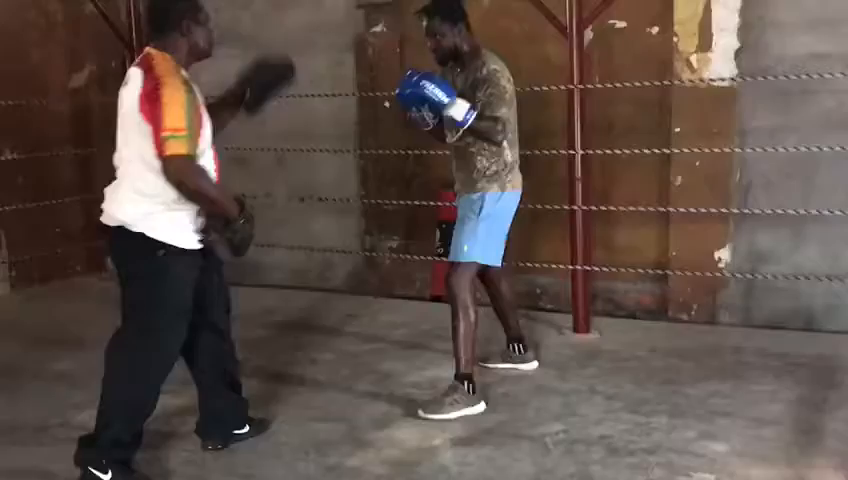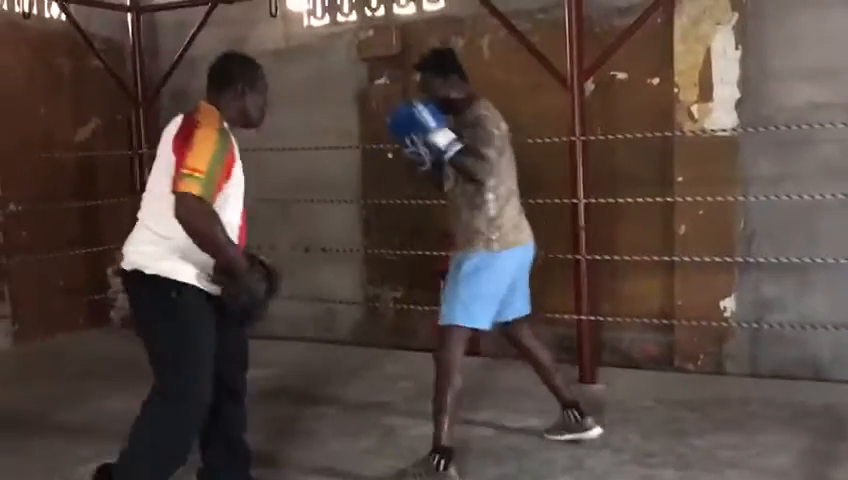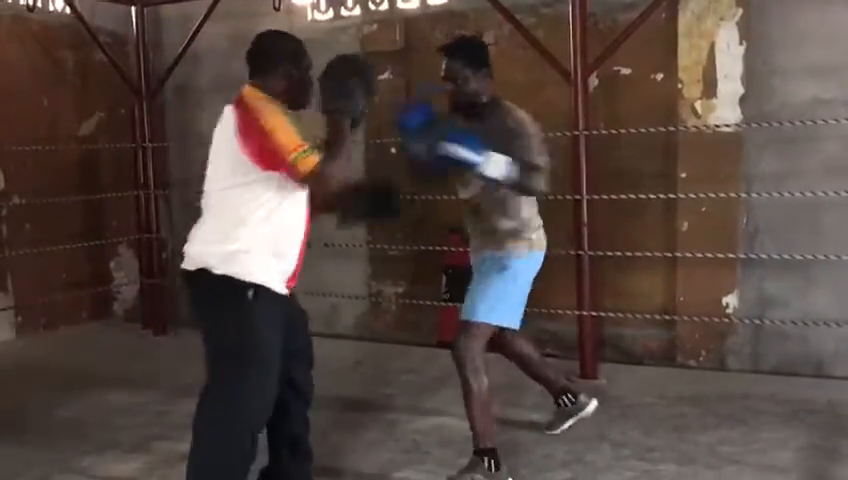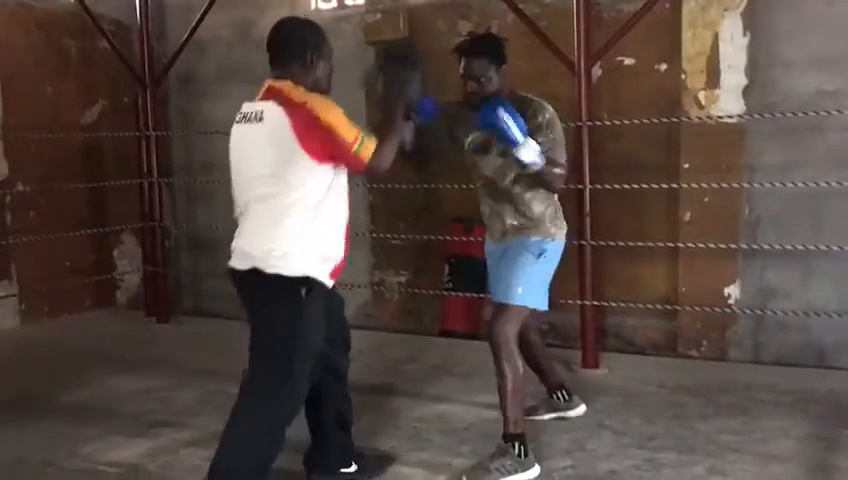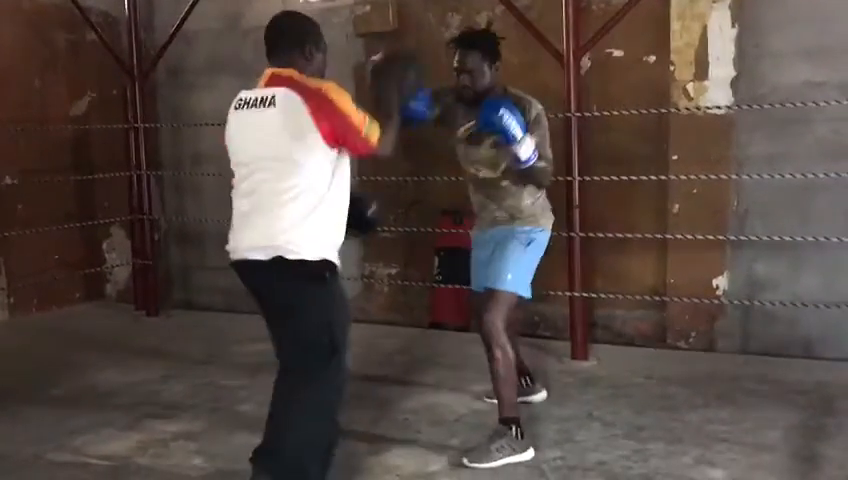
dt=1s
person 1, frame 1
left shoulder: (156, 73)
right shoulder: (166, 81)
left elbow: (200, 124)
right elbow: (180, 166)
left wrist: (240, 98)
right wrist: (231, 209)
left hip: (174, 233)
right hip: (150, 235)
left knee: (209, 323)
right knee: (149, 344)
left ankle: (225, 423)
person 1, frame 2
left shoulder: (205, 129)
right shoulder: (207, 130)
right elbow: (191, 209)
left wrist: (233, 263)
right wrist: (238, 265)
left hip: (189, 280)
right hip: (166, 280)
left knee: (224, 379)
right knee: (183, 393)
person 1, frame 3
left shoulder: (253, 116)
right shoulder: (261, 116)
left elbow: (302, 189)
right elbow: (324, 177)
right wrist: (344, 117)
left hip: (260, 278)
right hip: (232, 280)
left knee: (291, 377)
right knee: (237, 399)
person 1, frame 4
left shoulder: (256, 110)
right shoulder: (307, 109)
right elbow: (379, 157)
right wrist: (398, 105)
left hip: (292, 268)
right hip: (285, 274)
left knee: (329, 363)
right knee: (273, 391)
person 1, frame 5
left shoulder: (241, 105)
right shoulder: (316, 96)
right elbow: (381, 144)
left wrist: (345, 204)
right wrist: (390, 96)
left hip: (252, 252)
right hip: (297, 258)
left knee: (301, 364)
right knee: (316, 373)
person 2, frame 1
left shoulder: (489, 72)
right shoulder: (458, 73)
left elbow: (496, 133)
right elbow: (448, 134)
left wrist: (449, 103)
right wrist: (425, 112)
left hip: (493, 190)
right hip: (478, 188)
left knee: (459, 280)
right knee: (489, 272)
left ankle: (465, 388)
right ankle: (519, 348)
person 2, frame 2
left shoulder: (478, 118)
right shoulder: (473, 118)
left elbow: (480, 173)
right elbow: (453, 178)
left wrist: (438, 134)
right wrist: (421, 146)
left hip: (488, 249)
right hip: (514, 243)
left knee: (449, 348)
right knee: (518, 331)
right ankle: (576, 414)
person 2, frame 3
left shoulder: (510, 121)
right shoulder: (462, 120)
left elbow: (536, 182)
left hip: (514, 250)
right hip: (487, 249)
left knee: (467, 348)
right knee: (502, 335)
right ankle: (570, 397)
person 2, frame 4
left shoulder: (537, 113)
right shoulder: (459, 113)
left elbow: (555, 181)
right elbow: (421, 151)
left wrist: (522, 143)
right wrist: (420, 128)
left hip: (537, 235)
right hip: (498, 237)
left knee: (501, 332)
right knee: (517, 325)
right ankle: (563, 398)
person 2, frame 5
left shoulder: (527, 109)
right shoulder: (454, 100)
left elbow: (543, 177)
right elbow: (417, 113)
left wrist: (518, 140)
right wrist: (414, 105)
left hip: (525, 228)
right hip: (487, 227)
left knee: (492, 321)
right knee: (488, 312)
left ankle: (512, 435)
right ankle: (524, 382)
